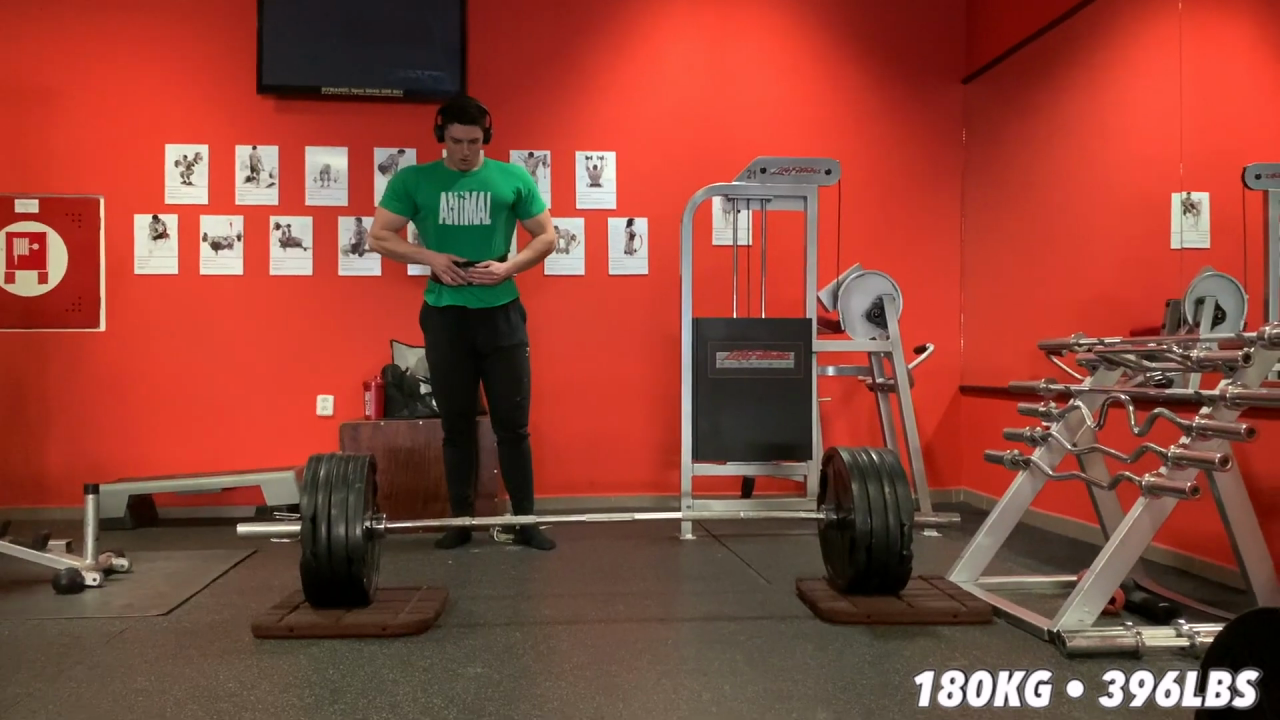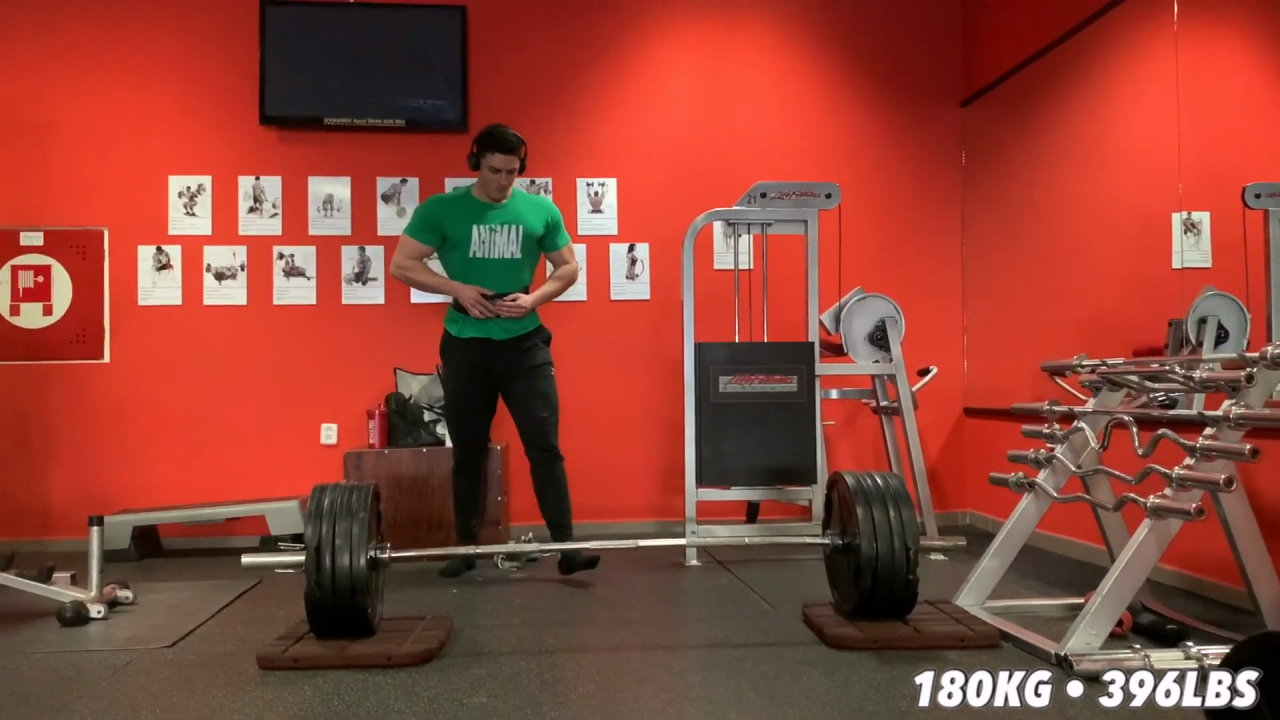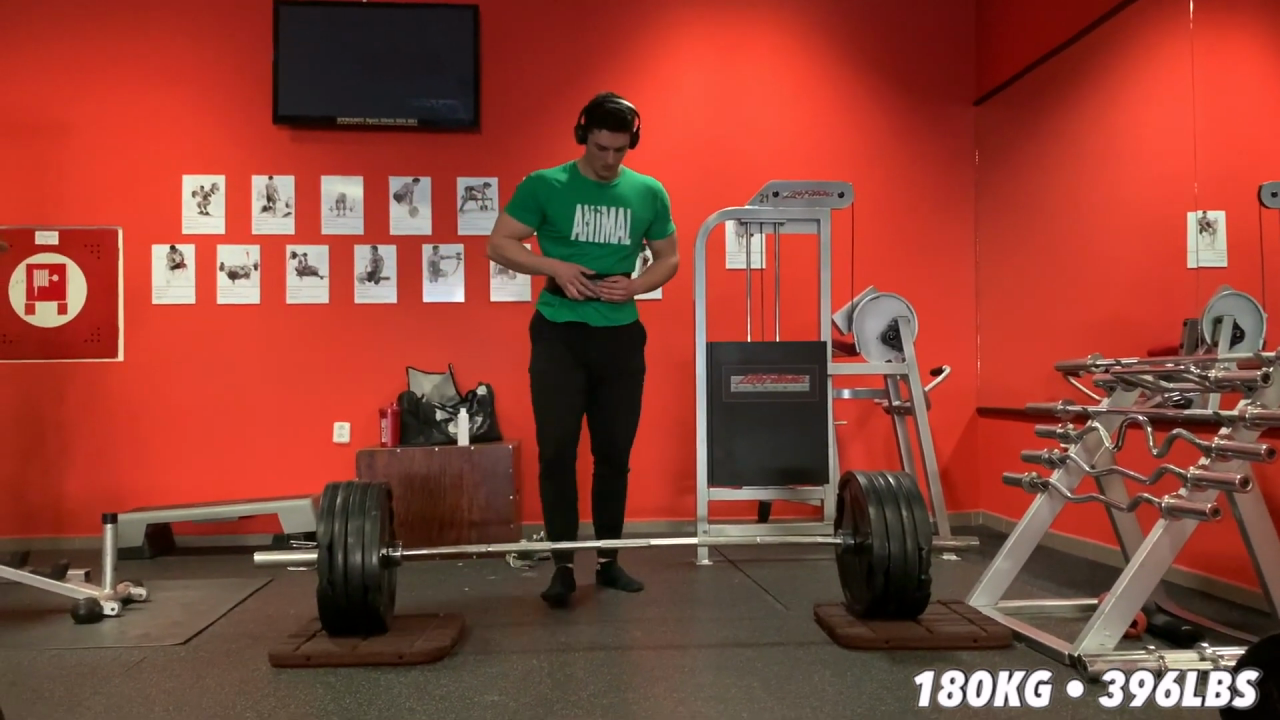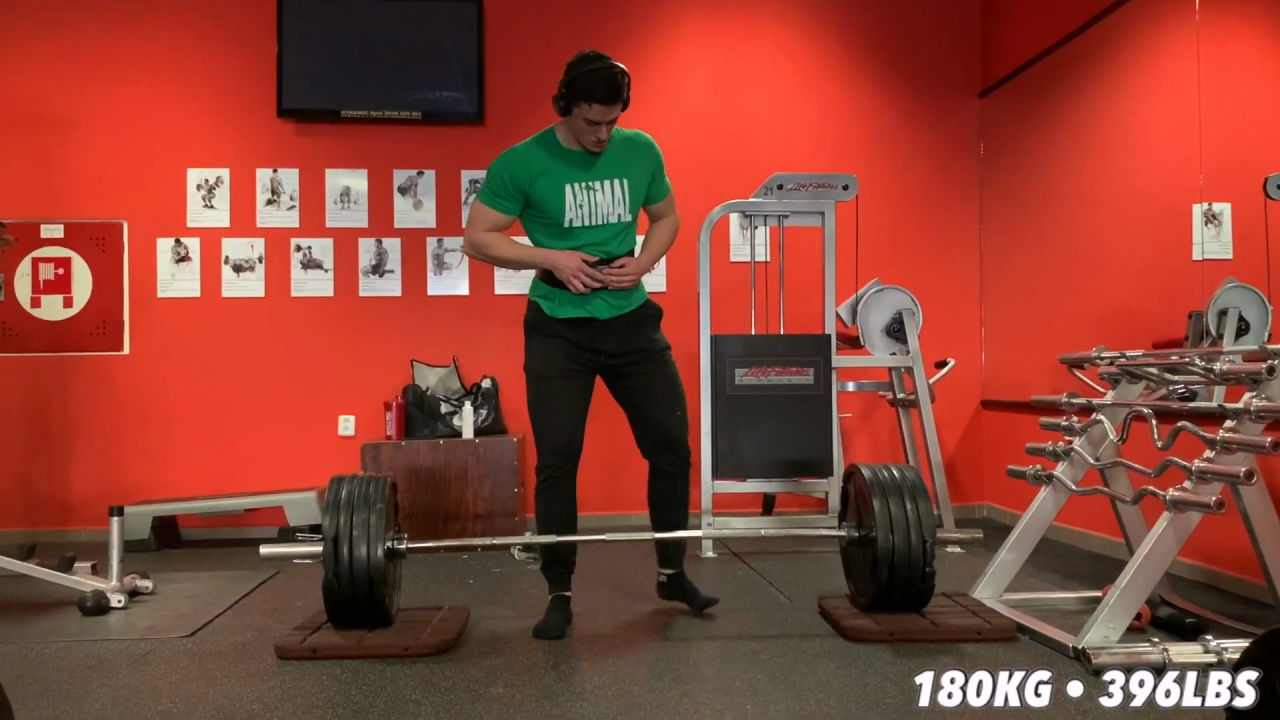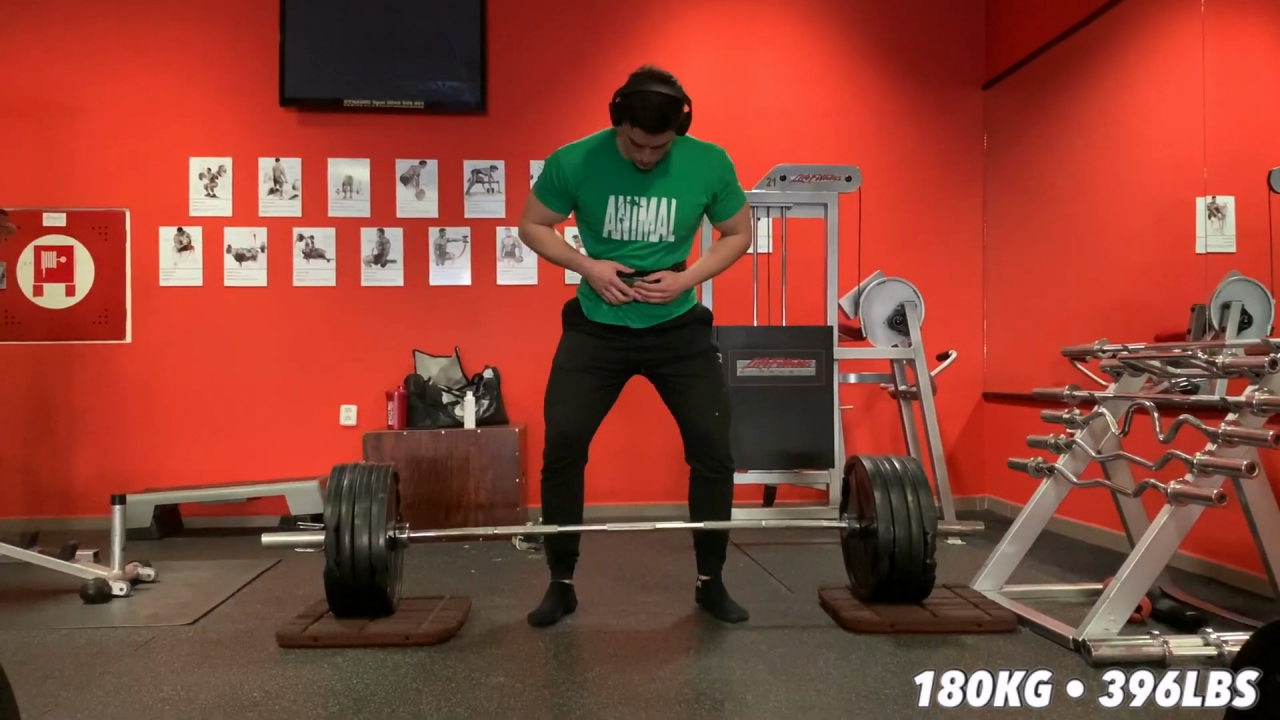
dt=0.7s
person 1, frame 1
left shoulder: (513, 178)
right shoulder: (413, 180)
left elbow: (546, 237)
right elbow: (379, 237)
left wrist: (508, 266)
right wrist: (429, 256)
left hip: (500, 311)
right hip: (445, 314)
left knee: (512, 423)
right knee: (456, 424)
left ankle: (525, 520)
right ankle: (461, 520)
person 1, frame 2
left shoulder: (541, 210)
right shoulder: (441, 209)
left elbow: (567, 268)
right elbow: (401, 265)
left wrist: (534, 298)
right wrist: (458, 289)
left hip: (524, 343)
right hip: (466, 345)
left knee: (545, 445)
right knee: (468, 452)
left ankle: (566, 548)
right ankle: (466, 547)
person 1, frame 3
left shoulder: (649, 192)
right shoulder: (544, 185)
left elbow: (670, 258)
right elbow: (498, 244)
left wrist: (635, 285)
right wrist: (555, 266)
left hip: (620, 335)
right hip: (559, 332)
left knee: (614, 455)
right knee: (557, 449)
left ankle: (607, 560)
right ankle: (563, 563)
person 1, frame 4
left shoulder: (641, 151)
right shoulder: (521, 163)
left elbow: (666, 218)
right elbow: (477, 237)
left wrist: (642, 261)
right wrist: (553, 258)
left hip: (632, 320)
right hip: (560, 327)
left knee: (671, 445)
right knee: (557, 460)
left ankle: (672, 571)
right ankle: (560, 594)
person 1, frame 5
left shoulder: (711, 164)
right shoulder: (573, 162)
left elbow: (739, 233)
right elbow: (532, 226)
left wrist: (687, 277)
right wrist: (588, 265)
left hip: (678, 327)
right hip: (596, 326)
left knee: (712, 449)
right knee: (563, 445)
left ankle: (709, 580)
right ankle: (561, 583)
